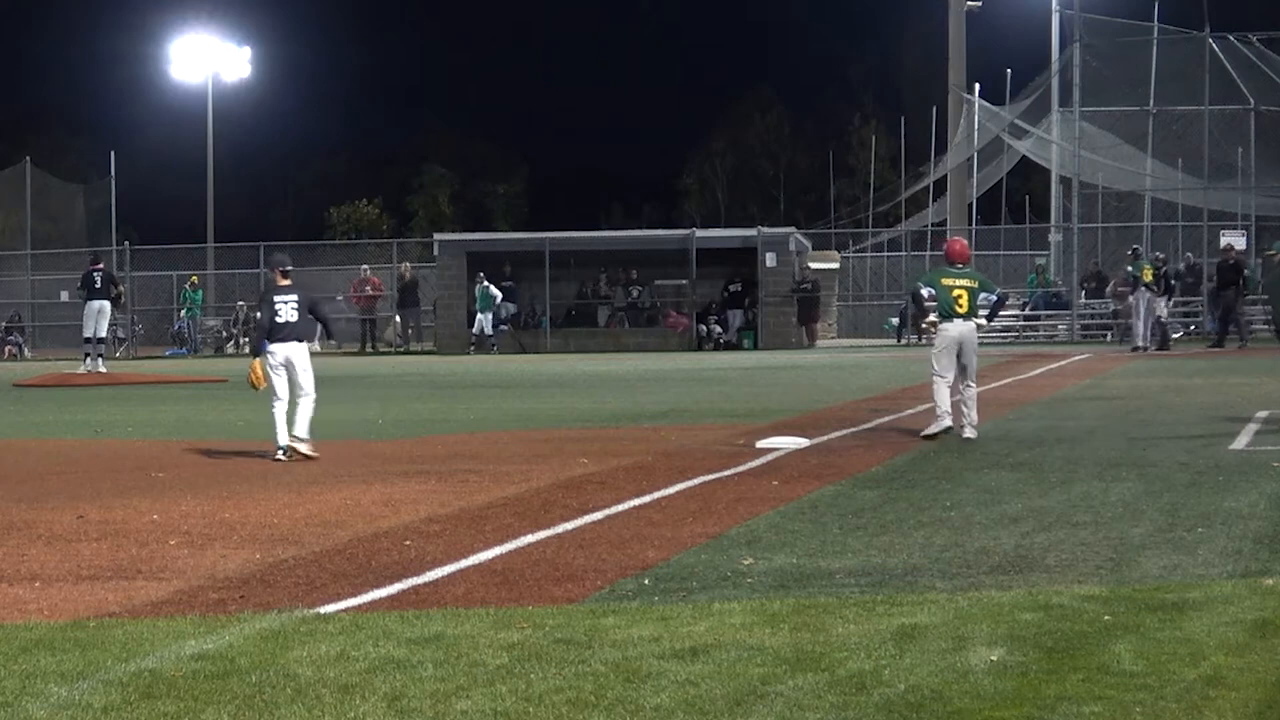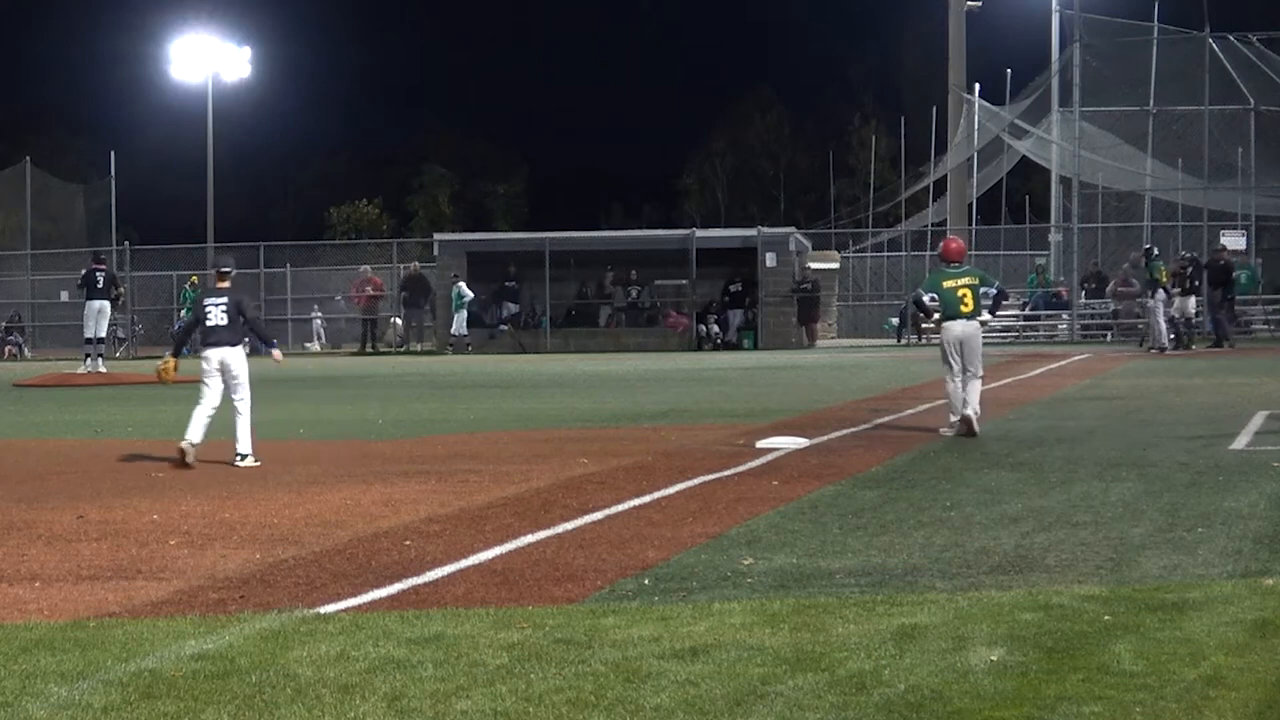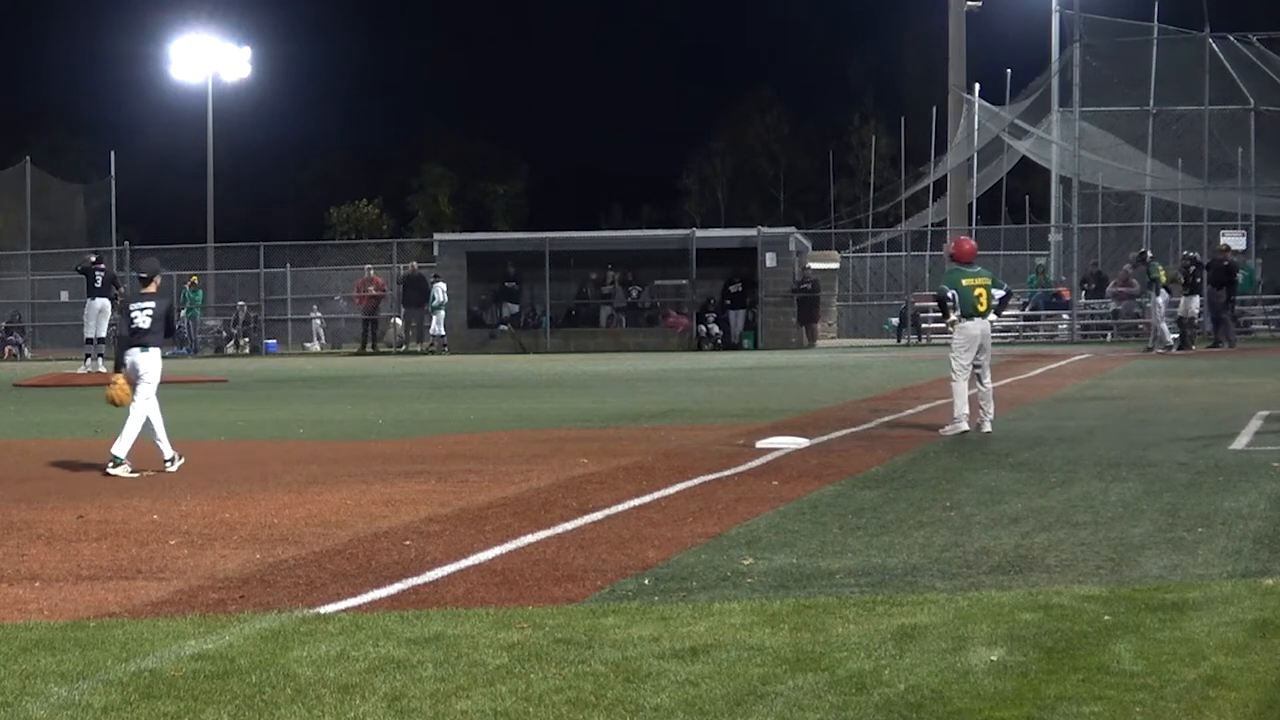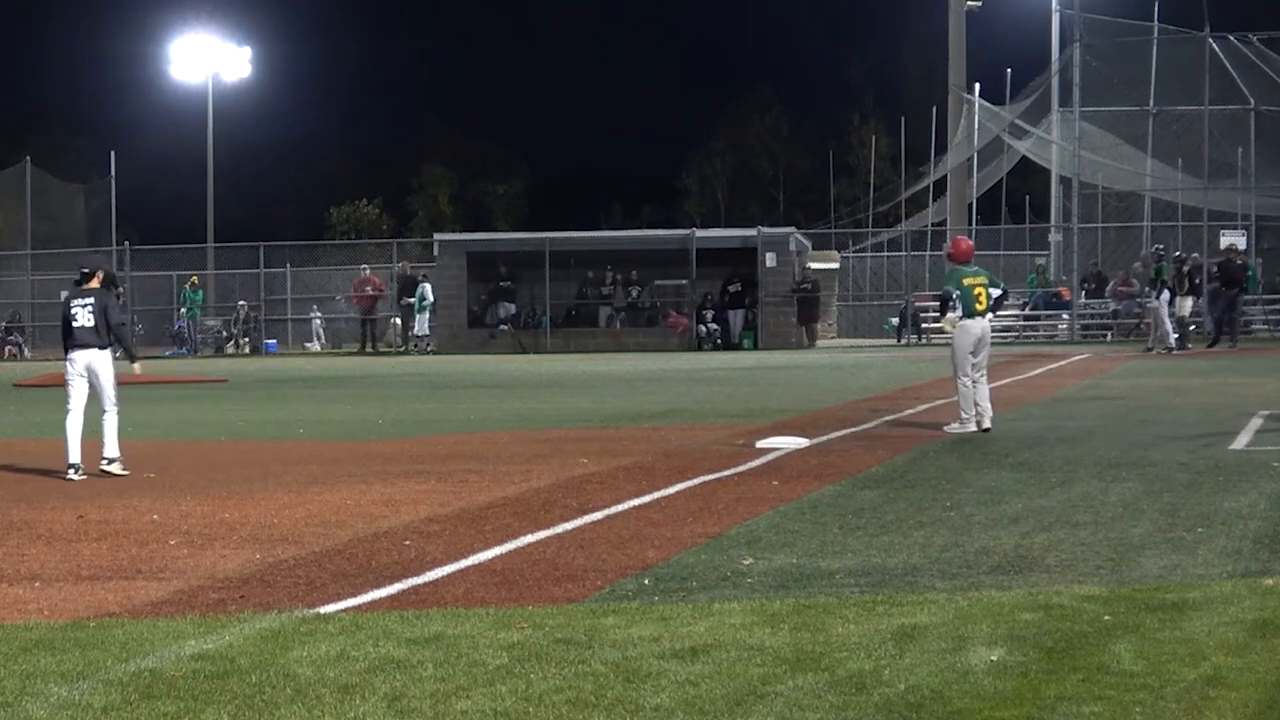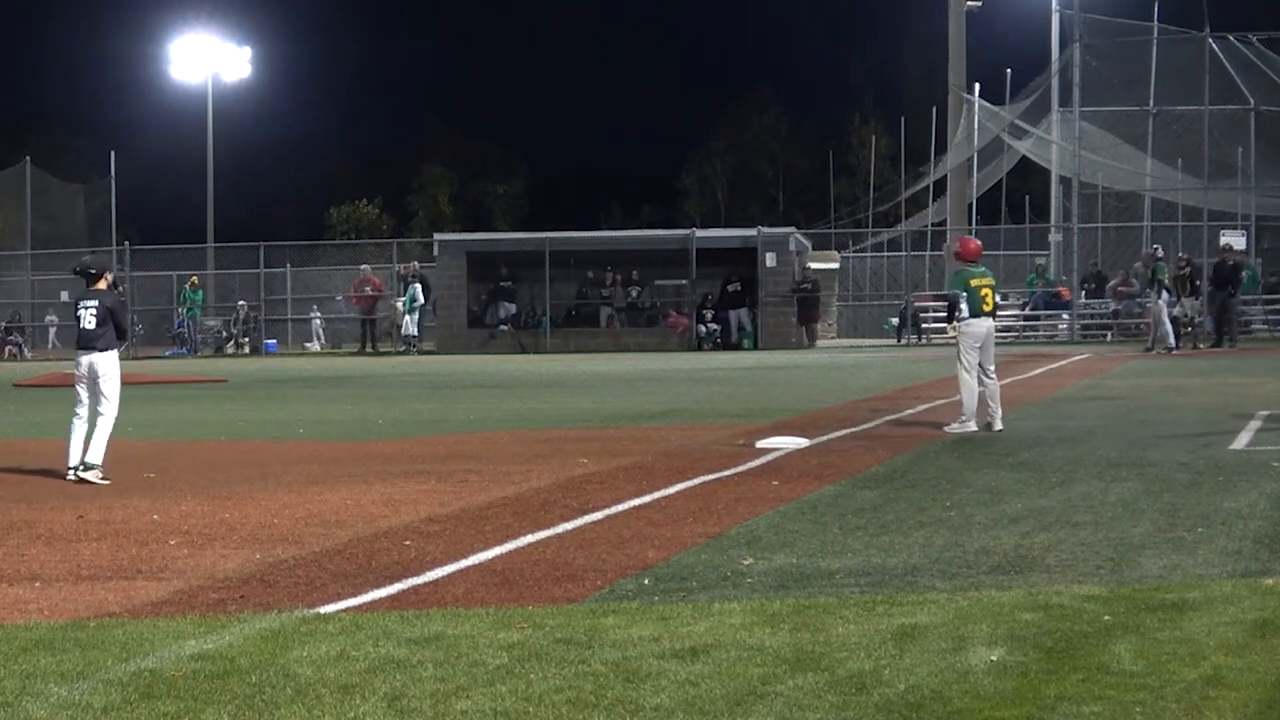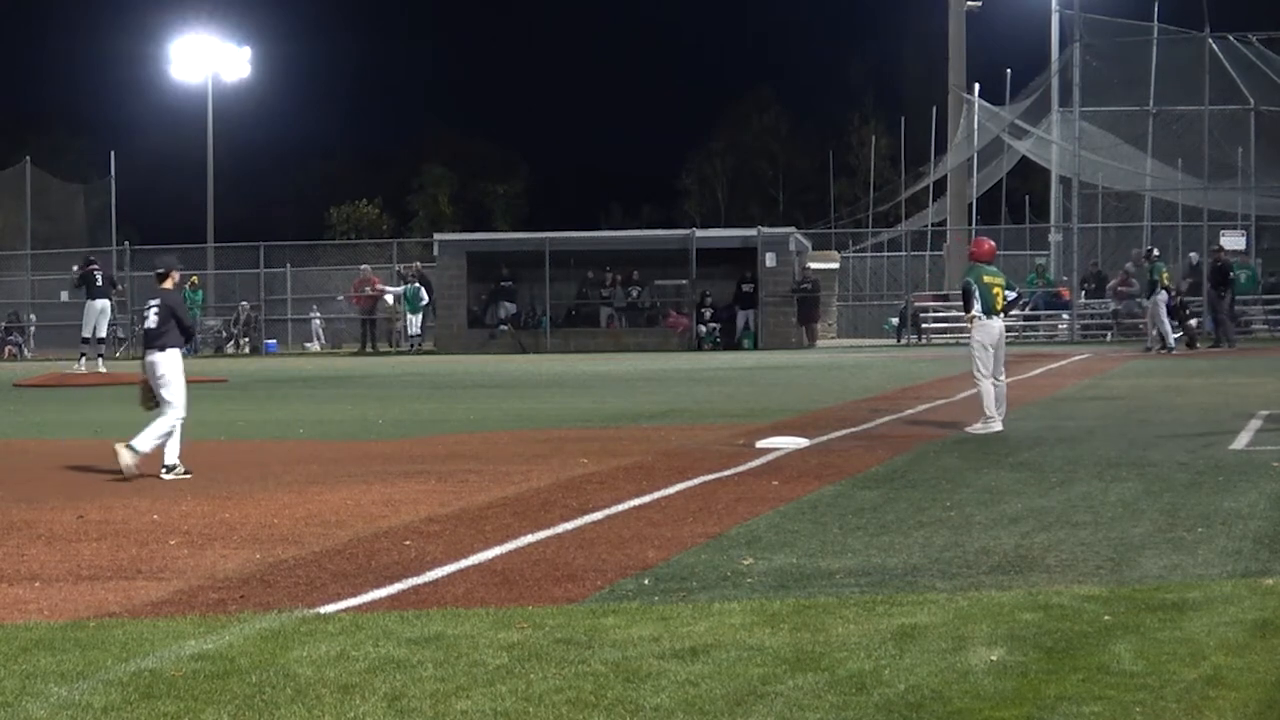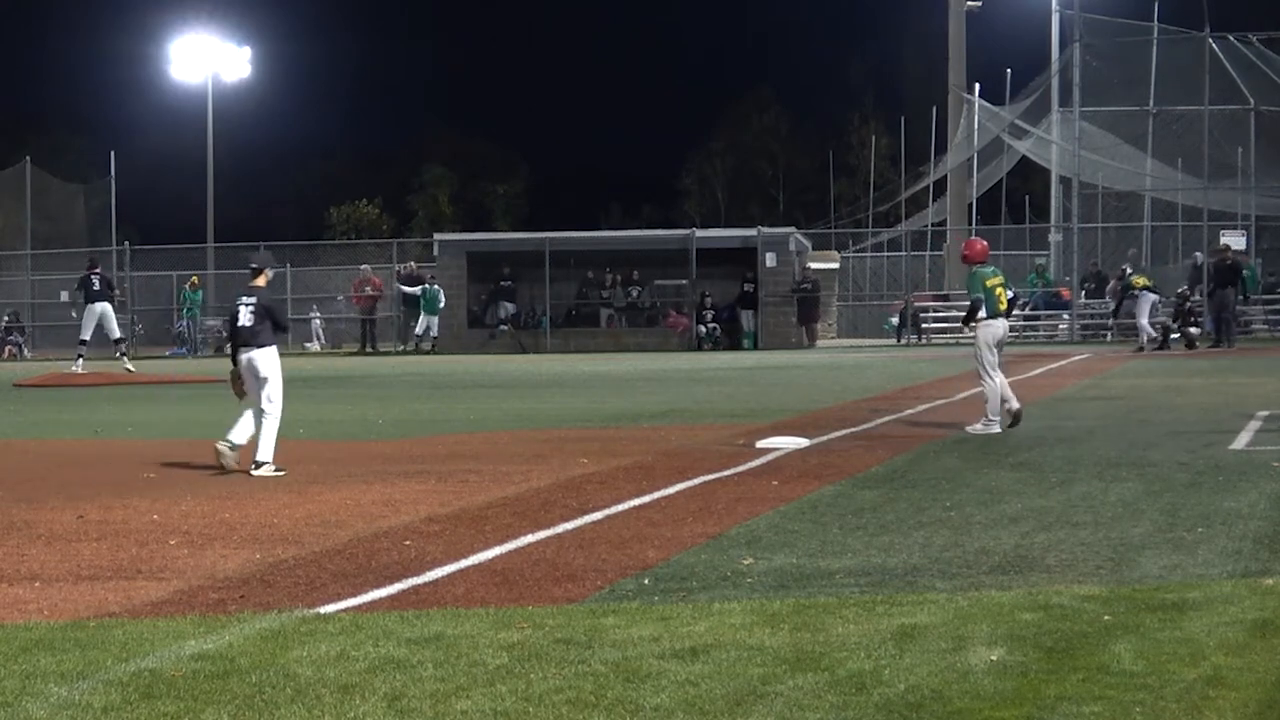
dt=0.7s
person 1, frame 1
left shoulder: (268, 296)
right shoulder: (303, 295)
left elbow: (262, 326)
right elbow: (322, 317)
left wrist: (255, 355)
right wrist: (330, 337)
left hip: (275, 350)
right hip: (298, 349)
left knee: (280, 400)
right knee: (306, 396)
left ankle: (282, 447)
right ankle: (299, 438)
person 1, frame 2
left shoulder: (204, 298)
right shoulder: (237, 297)
left elbow: (188, 328)
right elbow: (253, 322)
left wrist: (174, 354)
right wrist: (271, 346)
left hip: (209, 354)
right hip: (233, 353)
left knee: (207, 403)
right knee: (242, 405)
left ankle: (189, 442)
right ankle: (243, 454)
person 1, frame 3
left shoulder: (128, 304)
right shoulder: (164, 302)
left elbow: (123, 337)
right elbow: (170, 332)
left wrist: (117, 370)
left hip: (130, 356)
right hip: (150, 356)
left knee: (150, 406)
right knee: (138, 410)
left ankle: (169, 457)
right ankle: (117, 460)
person 1, frame 4
left shoulder: (70, 299)
right shoulder: (105, 296)
left elbow: (65, 334)
right elbow: (118, 328)
right wrist: (132, 357)
left hip: (75, 356)
right hip: (100, 355)
left knee: (74, 411)
right knee: (109, 408)
left ankle: (74, 466)
right ankle: (110, 458)
person 1, frame 5
left shoulder: (80, 300)
right shoulder: (111, 298)
left elbow: (83, 328)
right elbow: (124, 332)
left hip: (82, 357)
right hip: (105, 358)
left knee: (81, 414)
right knee: (107, 413)
left ankle: (73, 467)
right ankle: (91, 466)
person 1, frame 6
left shoulder: (149, 301)
right shoulder: (172, 297)
left elbow: (147, 336)
right elbow: (189, 330)
left wrist: (147, 372)
right wrist: (180, 340)
left hip: (150, 357)
right hip: (168, 357)
left knee: (172, 411)
right knee: (174, 415)
left ankle: (171, 465)
right ankle: (133, 448)
person 1, frame 7
left shoulder: (240, 298)
right shoulder: (267, 297)
left elbow: (232, 333)
right elbow: (284, 327)
left wrist: (235, 363)
left hip: (243, 355)
right hip: (265, 354)
left knee: (256, 407)
right knee: (271, 409)
left ankle: (230, 444)
right ankle: (263, 462)
person 2, frame 1
left shoulder: (937, 275)
right shoulder: (976, 278)
left elbow: (916, 293)
right elbow: (1000, 298)
left wrist: (926, 316)
right wrist: (986, 320)
left hip: (946, 329)
right hip: (969, 329)
left knee: (942, 377)
right knee: (969, 381)
left ankle: (943, 417)
right ankle: (970, 427)
person 2, frame 2
left shoulder: (937, 277)
right shoulder: (975, 274)
left elbow: (918, 299)
right elbow: (1000, 291)
left wrist: (931, 316)
right wrist: (990, 314)
left hip: (950, 328)
right hip: (973, 327)
left knee: (954, 377)
right knee: (973, 375)
left ankle: (957, 423)
right ankle: (971, 410)
person 2, frame 3
left shoulder: (953, 274)
right shoulder: (986, 274)
left elbow: (942, 296)
right elbow: (1007, 292)
left wrist: (947, 316)
right wrist: (995, 314)
left hip: (964, 328)
right hip: (984, 326)
left knee: (960, 376)
right knee: (984, 376)
left ankle: (960, 420)
right ankle: (986, 421)
person 2, frame 4
left shoulder: (954, 273)
right shoulder: (983, 274)
left elbow: (947, 296)
right elbow: (1002, 291)
left wrist: (945, 315)
right wrist: (990, 313)
left hip: (965, 326)
right hip: (984, 325)
left knee: (964, 376)
right knee: (980, 374)
left ankle: (967, 421)
right ankle: (985, 416)
person 2, frame 5
left shoulder: (961, 274)
right shoulder: (988, 274)
left elbow: (954, 299)
right elbow: (995, 303)
left wrist: (951, 321)
left hip: (970, 326)
right hip: (988, 324)
left knee: (967, 375)
right knee: (989, 373)
left ankle: (968, 421)
right ankle: (996, 419)
person 2, frame 6
left shoulder: (975, 270)
right shoulder: (999, 274)
left elbow: (967, 287)
right elbow: (1015, 295)
left wrist: (968, 311)
right wrist: (1003, 312)
left hip: (982, 325)
right hip: (998, 325)
left knee: (983, 375)
right knee: (998, 375)
left ankle: (990, 420)
right ankle: (997, 419)
person 2, frame 7
left shoulder: (976, 275)
right shoulder: (996, 272)
left elbow: (976, 304)
right elbow: (1012, 297)
left wrist: (965, 322)
left hip: (987, 327)
right hip: (1002, 324)
left knee: (988, 375)
right knee: (994, 371)
left ankle: (992, 422)
right ankle: (1011, 404)
